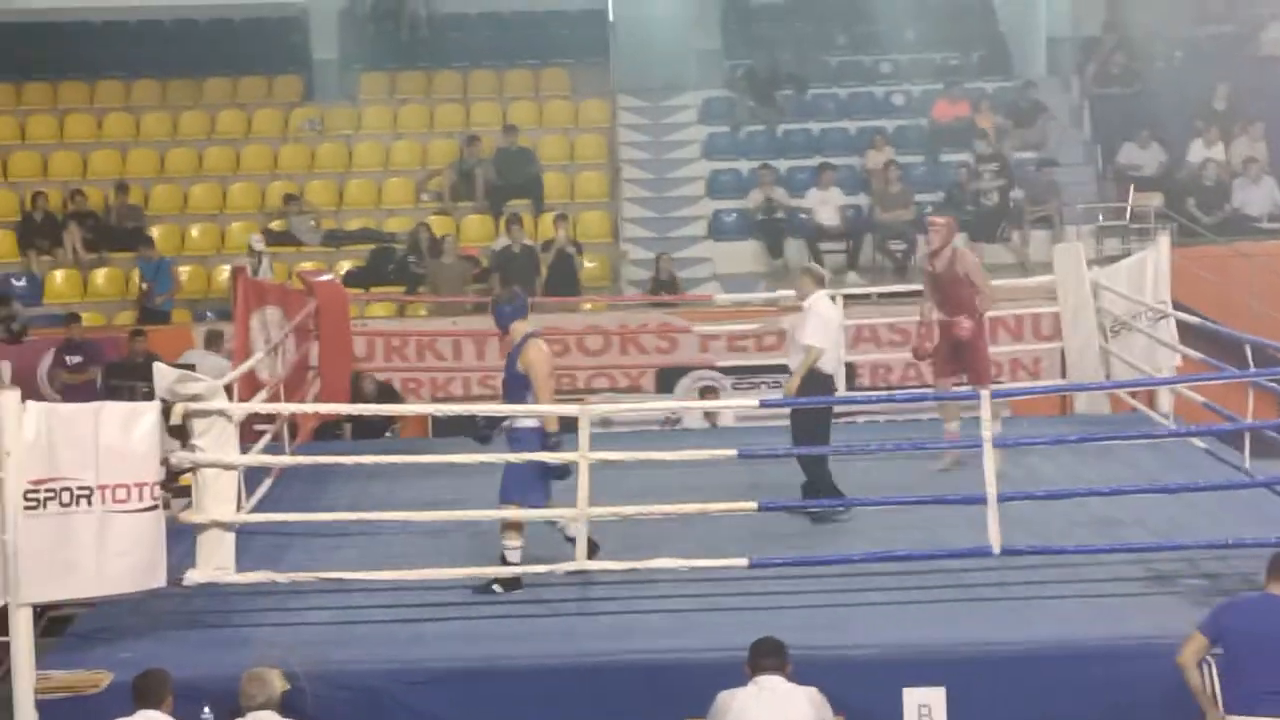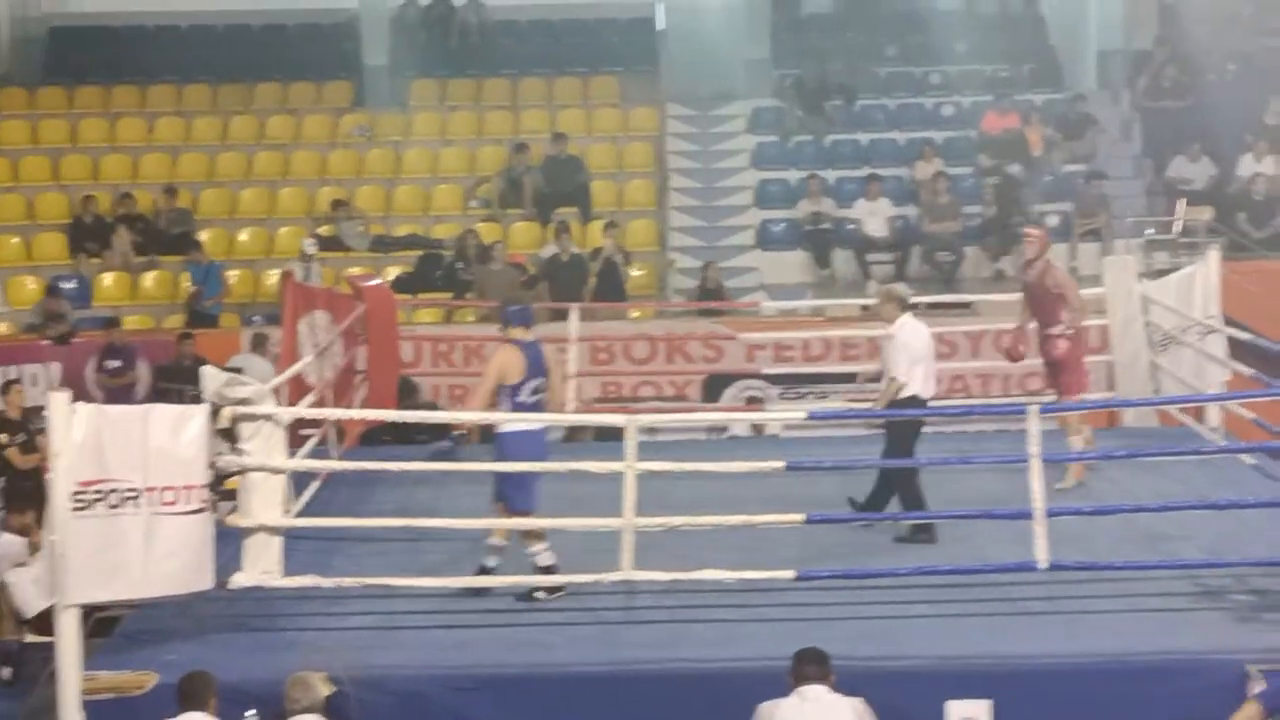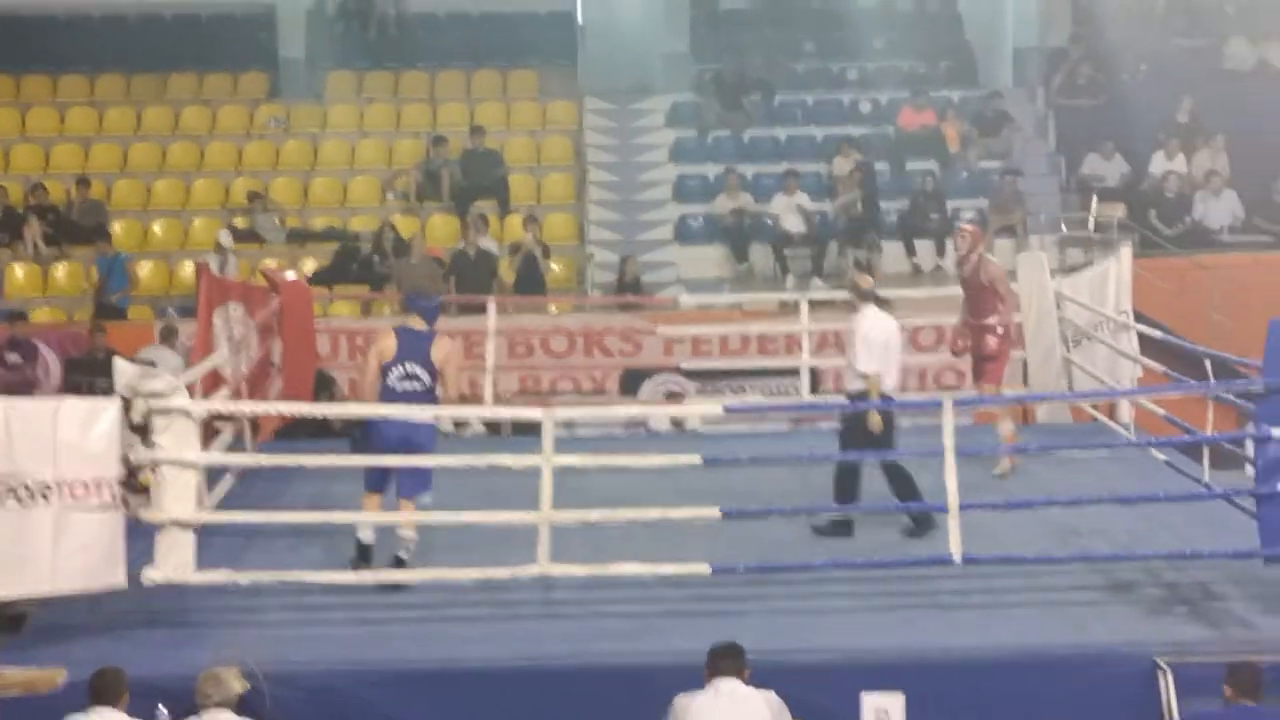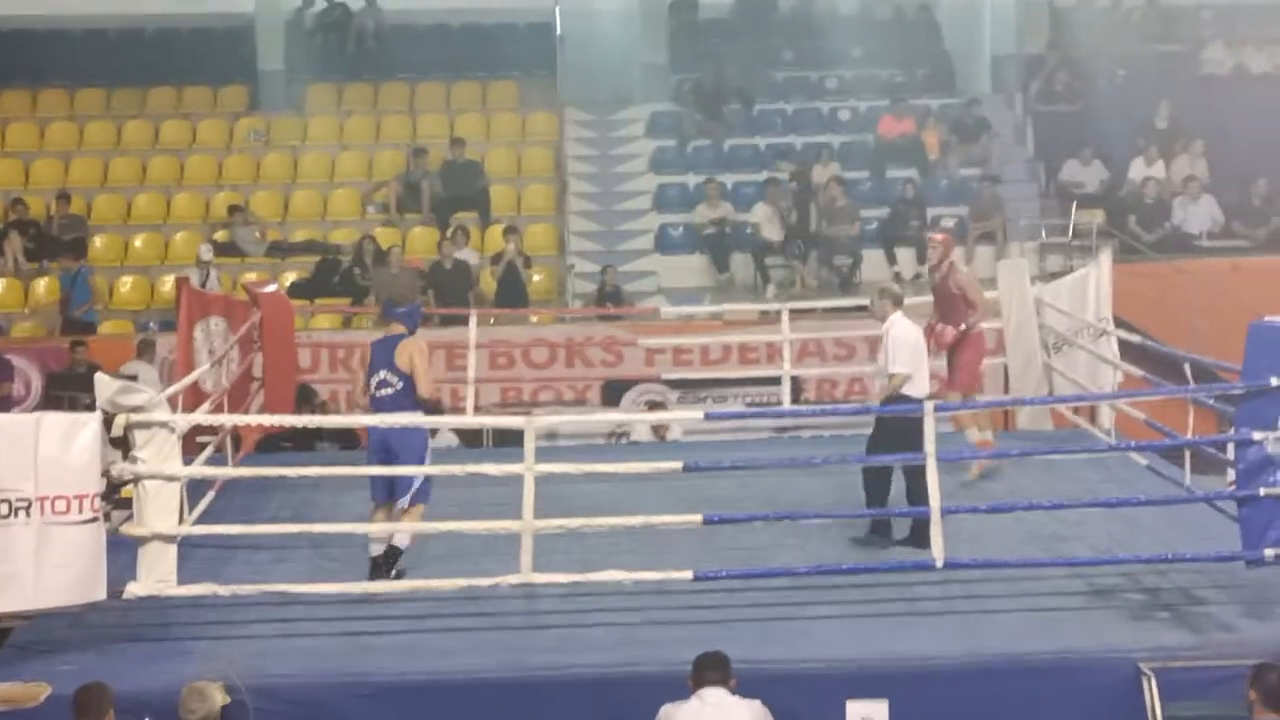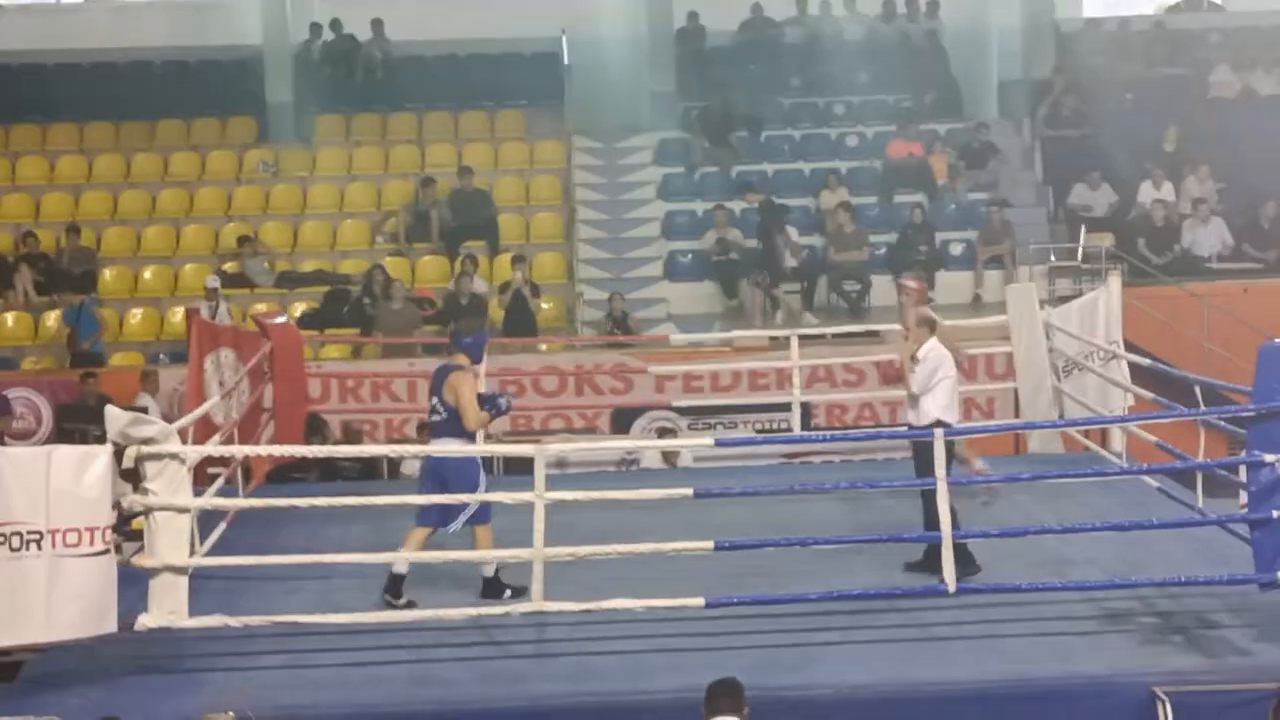
dt=0.4s
person 1, frame 1
left shoulder: (532, 349)
right shoulder: (520, 345)
left elbow: (545, 399)
left wrist: (553, 443)
right wrist: (495, 418)
left hip: (530, 432)
right hip: (522, 430)
left knee: (511, 504)
right knee: (535, 500)
left ankle: (510, 576)
right ankle: (585, 547)
person 1, frame 2
left shoulder: (504, 353)
right shoulder: (542, 352)
left elbow: (480, 399)
right elbow: (556, 399)
left hip: (514, 439)
right hip: (537, 435)
left knee: (521, 513)
right knee: (505, 506)
left ankle: (550, 580)
right ankle: (488, 569)
person 1, frame 3
left shoulder: (385, 337)
right shoulder: (443, 344)
left elbow: (368, 386)
right elbow: (452, 392)
left wrist: (366, 422)
left hip: (386, 424)
right hip: (422, 427)
left knee: (372, 490)
right knee: (410, 500)
left ankle: (363, 553)
right ankle: (400, 565)
person 1, frame 4
left shoulder: (373, 348)
right shoulder: (413, 345)
left elbow: (366, 396)
right elbow: (425, 392)
right wrist: (434, 403)
left hip: (378, 429)
right hip: (409, 430)
left knee: (382, 503)
right knee: (415, 503)
left ankle: (378, 564)
right ankle: (388, 561)
person 1, frame 5
left shoulder: (440, 372)
right shoulder: (464, 378)
right elbow: (473, 423)
left wrist: (481, 403)
right wrist: (494, 409)
left hip: (434, 455)
right hip: (459, 457)
left knee: (425, 524)
right knee: (481, 520)
left ankle: (394, 586)
right ankle: (491, 584)
person 2, frame 1
left shoulder: (816, 308)
right shoulder: (824, 306)
left elbow: (815, 349)
left wrist: (796, 378)
left hip: (812, 381)
right hip: (821, 381)
left knee: (806, 443)
right knee: (815, 442)
left ankle: (832, 499)
right ankle: (813, 498)
person 2, frame 2
left shoulder: (903, 335)
right shoulder: (917, 327)
left elbow: (899, 380)
left wrist: (879, 406)
left hip: (905, 405)
right hip: (915, 402)
left knee: (899, 465)
right knee: (892, 460)
left ankle: (922, 527)
right ankle: (872, 508)
person 2, frame 3
left shoulder: (863, 326)
right shoulder: (889, 321)
left elbow: (871, 373)
right elbow: (890, 364)
left wrist: (872, 410)
left hip: (865, 400)
right hip: (886, 398)
left knee: (849, 462)
right knee: (888, 460)
left ankle: (841, 522)
right ankle: (921, 516)
person 2, frame 4
left shoulder: (896, 330)
right shoulder: (907, 327)
left elbow: (901, 374)
left wrist: (880, 397)
left hip: (898, 405)
right hip: (911, 405)
left knee: (875, 464)
right knee: (914, 469)
left ankle: (880, 530)
right ankle: (921, 533)
person 2, frame 5
left shoulder: (935, 355)
right shoulder: (928, 354)
left elbow: (913, 388)
left wrist: (905, 360)
left hip: (934, 431)
right hip: (928, 431)
left knee: (935, 497)
right knee: (930, 496)
left ankle: (964, 559)
right ankle: (934, 558)
person 3, frame 1
left shoulder: (965, 259)
right shoulder: (929, 261)
left elbow: (987, 294)
left wrist: (973, 319)
right wrist: (925, 327)
left hip: (969, 328)
right hip: (947, 328)
left knee: (981, 389)
right knee: (942, 387)
person 3, frame 2
left shoulder: (1056, 273)
right shoulder: (1026, 271)
left elbow: (1078, 307)
left wrist: (1068, 334)
right wrist: (1019, 331)
left hip: (1065, 340)
right hip: (1047, 338)
left knee: (1067, 402)
right knee: (1066, 400)
left ankle: (1075, 468)
right ankle: (1086, 451)
person 3, frame 3
left shoulder: (989, 266)
right shoulder: (961, 264)
left elbow: (1010, 300)
left wrist: (998, 330)
right wrist: (962, 327)
left hip: (994, 333)
right hip: (978, 331)
left knee: (988, 392)
right knee: (987, 391)
left ankle: (1009, 451)
right ankle: (1009, 446)
person 3, frame 4
left shoulder: (959, 275)
right shoulder: (934, 274)
left elbow: (982, 308)
left wrist: (961, 328)
right wrist: (930, 328)
left hip: (968, 340)
right hip: (954, 341)
left knee: (954, 400)
right knee: (969, 399)
left ankle: (979, 457)
right ankle: (988, 452)
person 3, frame 5
left shoulder: (927, 319)
right shoulder: (908, 317)
left elbow: (945, 353)
right wrist: (903, 367)
left hip: (936, 386)
right hip: (926, 385)
left knee: (923, 442)
right knee: (947, 441)
right ankle: (984, 475)
